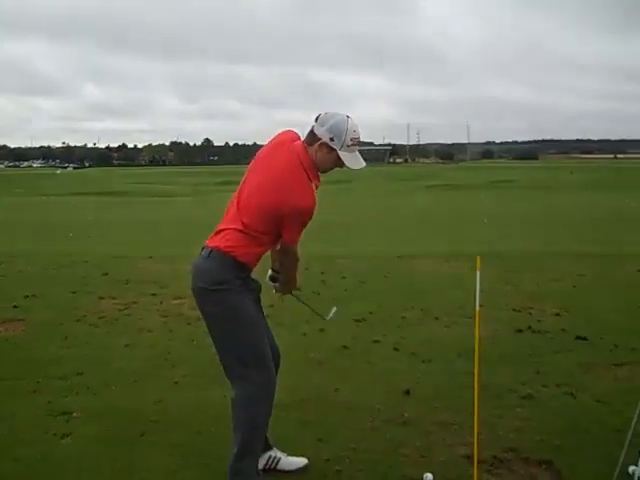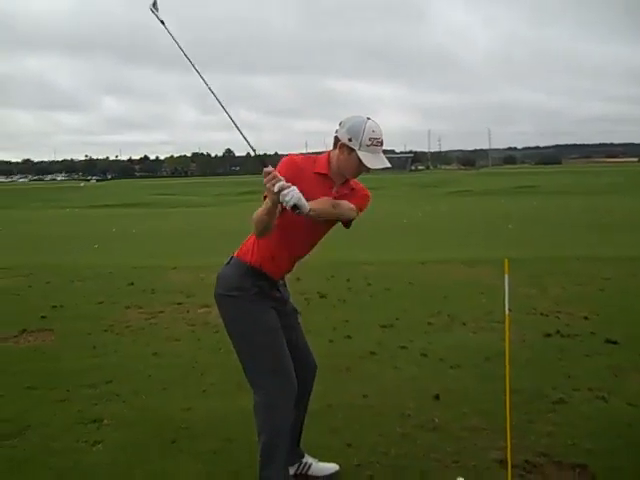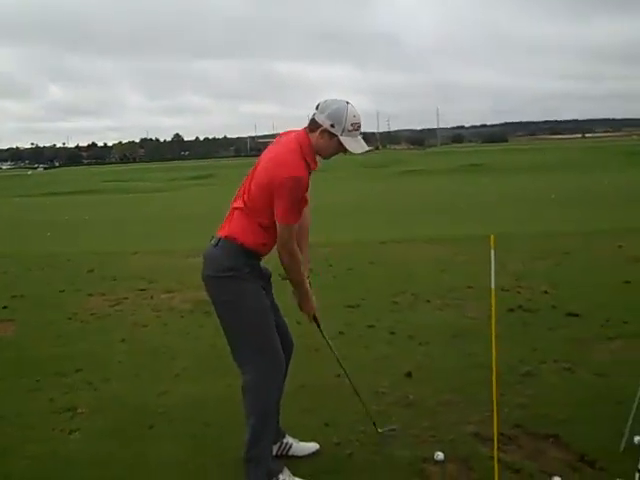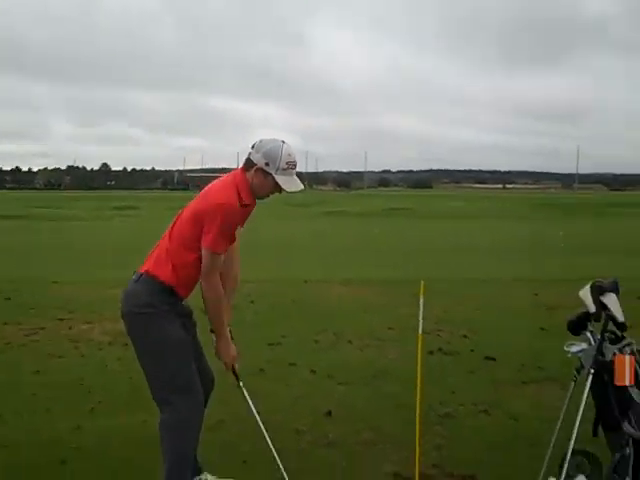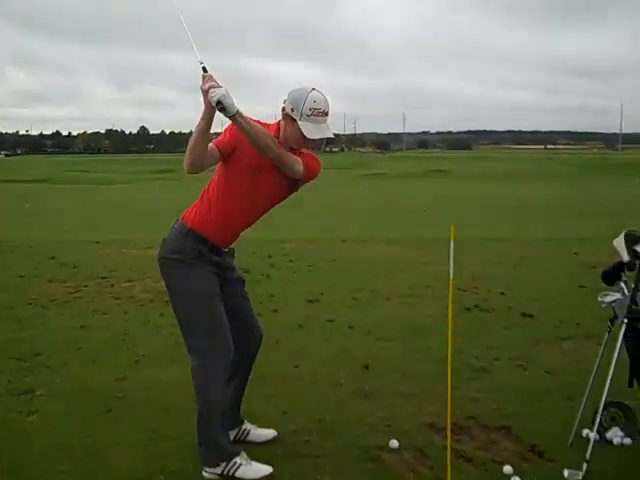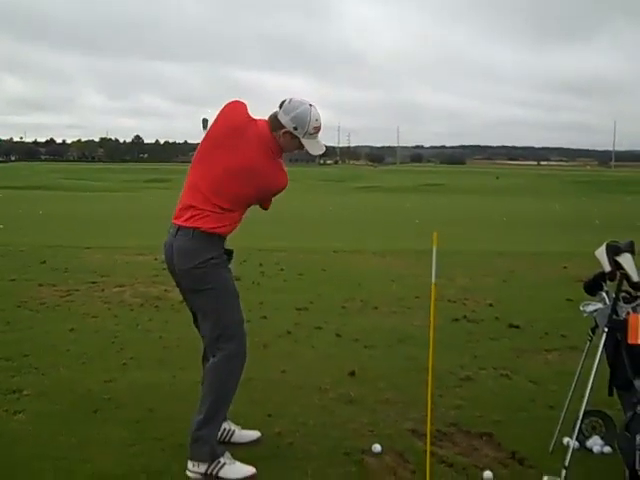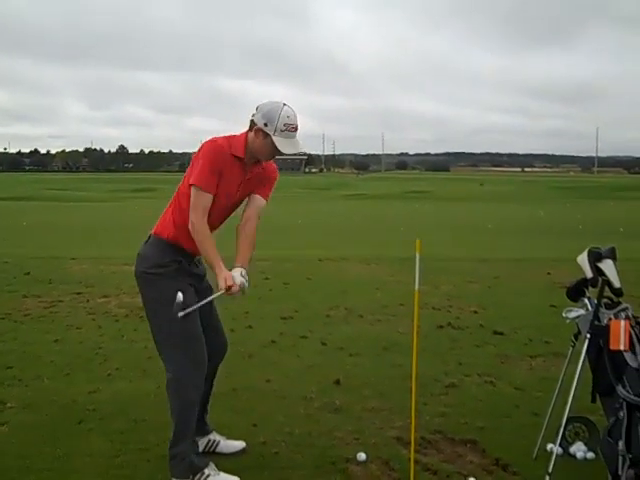
dt=0.7s
person 1, frame 1
left shoulder: (286, 141)
right shoulder: (301, 198)
right elbow: (288, 254)
left wrist: (276, 255)
right wrist: (288, 283)
left hip: (226, 269)
right hip: (222, 277)
left knee: (267, 361)
right knee: (256, 376)
person 1, frame 2
left shoulder: (357, 196)
right shoulder: (295, 165)
left elbow: (329, 209)
right elbow: (260, 229)
left wrist: (300, 202)
right wrist: (275, 200)
left hip: (273, 284)
right hip: (242, 283)
left knee: (303, 370)
right knee: (276, 383)
person 1, frame 3
left shoulder: (294, 140)
right shoulder: (292, 172)
left elbow: (302, 216)
right elbow: (287, 246)
left wrist: (304, 280)
right wrist: (305, 295)
left hip: (245, 261)
right hip: (231, 265)
left knee: (280, 348)
right knee: (265, 363)
left ankle: (270, 437)
person 1, frame 4
left shoulder: (244, 193)
right shoulder: (225, 203)
left elbow: (228, 259)
right elbow: (209, 278)
left wrist: (224, 328)
right wrist: (225, 340)
left hip: (169, 299)
right hip: (150, 300)
left knee: (201, 383)
right knee: (183, 400)
person 1, frame 5
left shoulder: (309, 165)
right shoulder: (243, 129)
left elbow: (272, 152)
right elbow: (192, 165)
left wrist: (234, 112)
right wrist: (209, 112)
left hip: (220, 254)
right hip: (186, 249)
left knee: (247, 338)
right knee: (214, 350)
left ankle: (229, 423)
person 1, frame 6
left shoulder: (234, 112)
right shoulder: (275, 177)
left hip: (177, 241)
right hip: (202, 250)
left knee: (217, 339)
right knee: (230, 348)
left ankle: (212, 422)
person 1, frame 7
left shoulder: (267, 173)
right shoulder: (215, 150)
left elbow: (249, 222)
right elbow: (196, 219)
left wrist: (240, 270)
right wrist: (219, 270)
left hip: (189, 261)
right hip: (162, 261)
left knee: (214, 348)
right knee: (187, 360)
left ankle: (197, 433)
